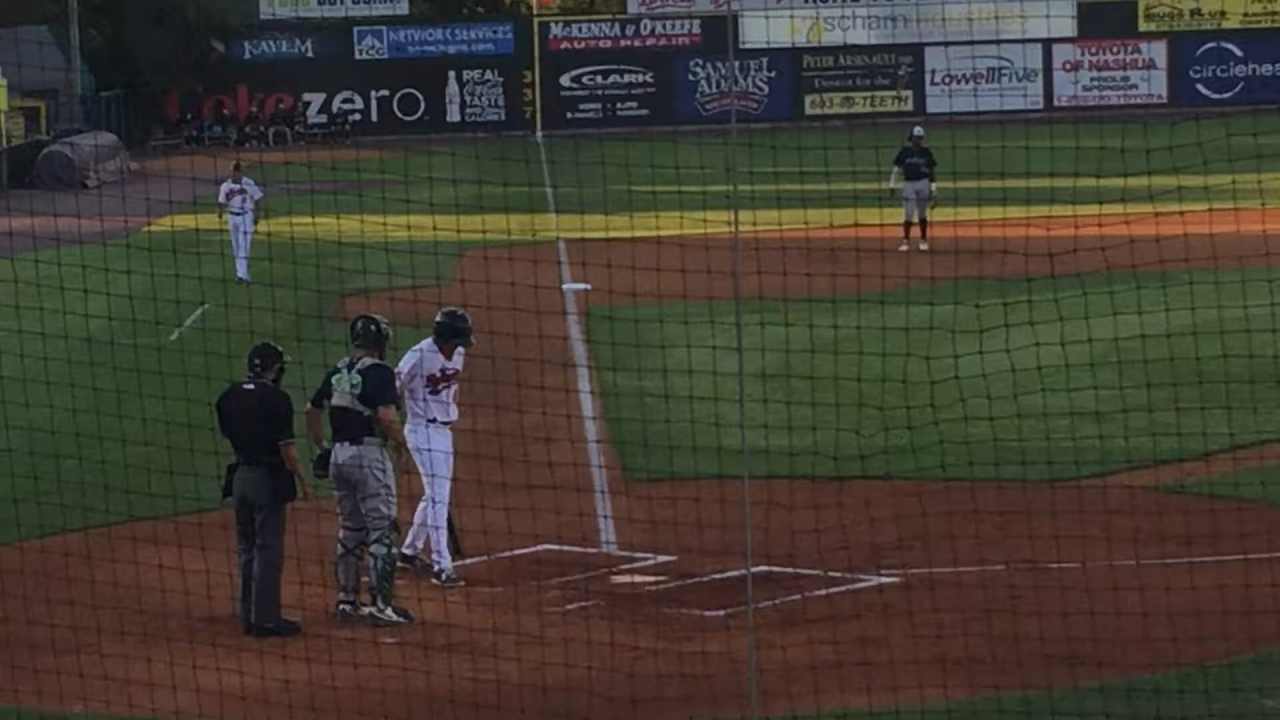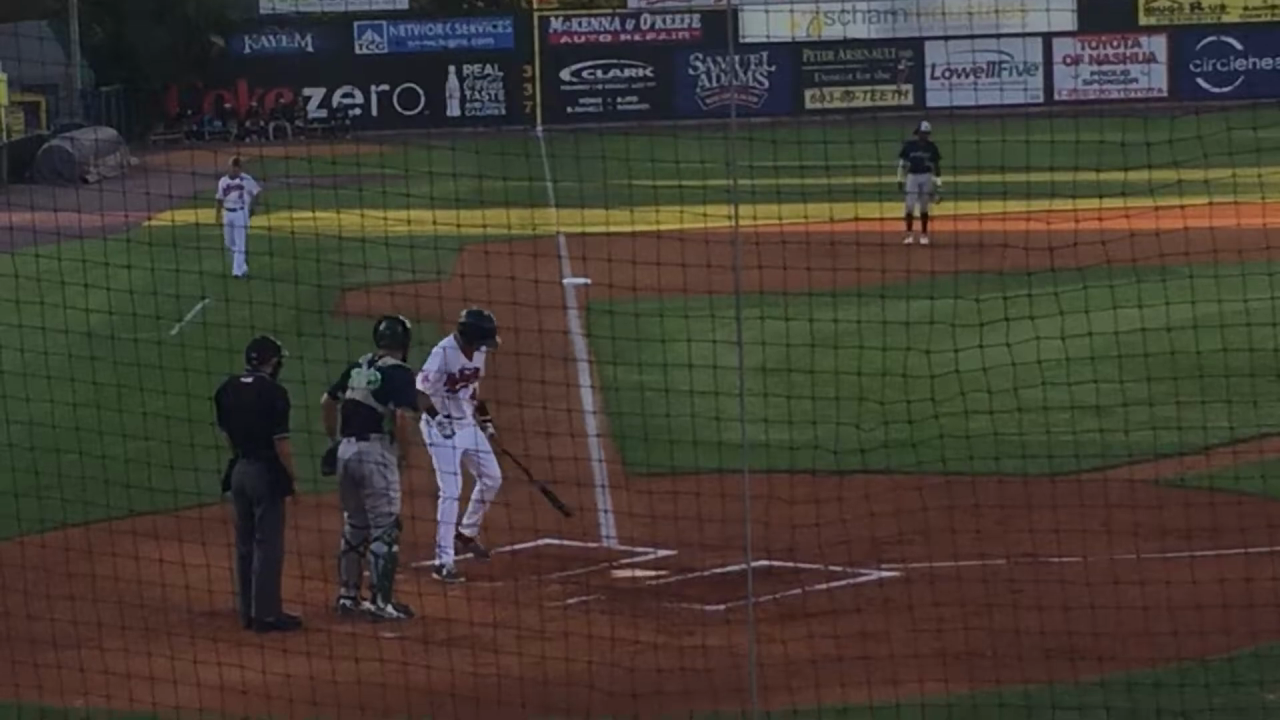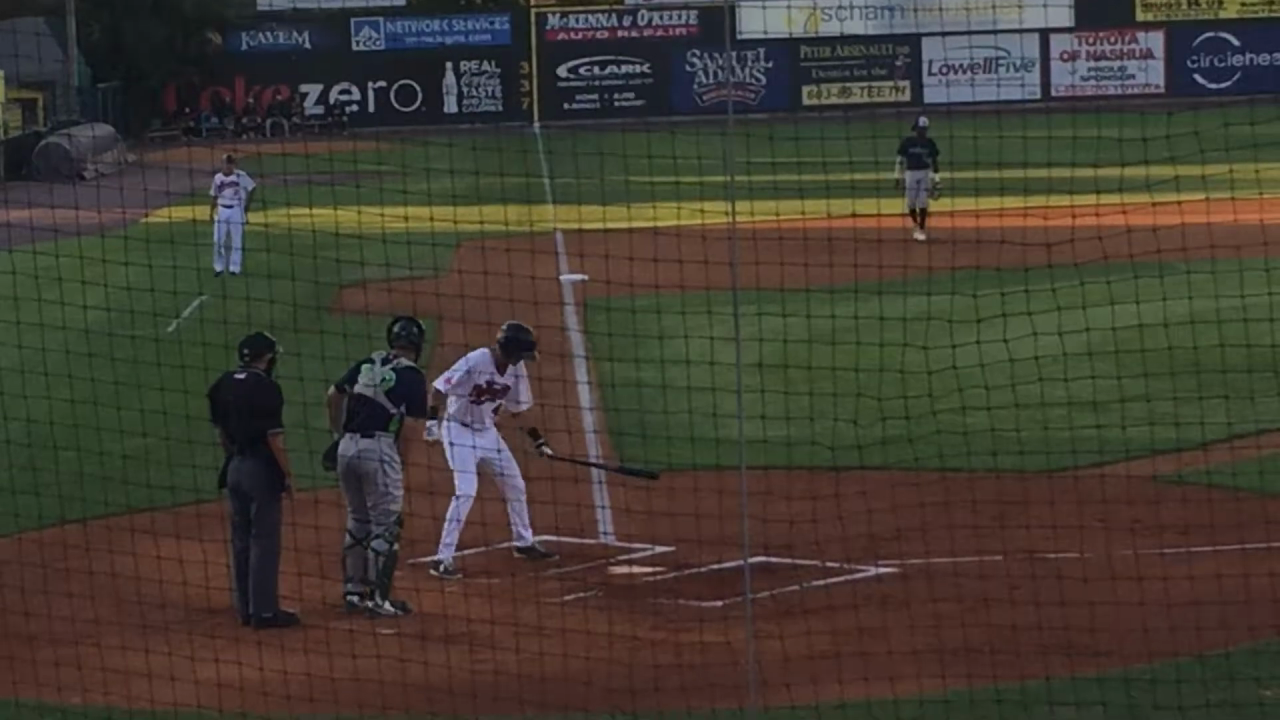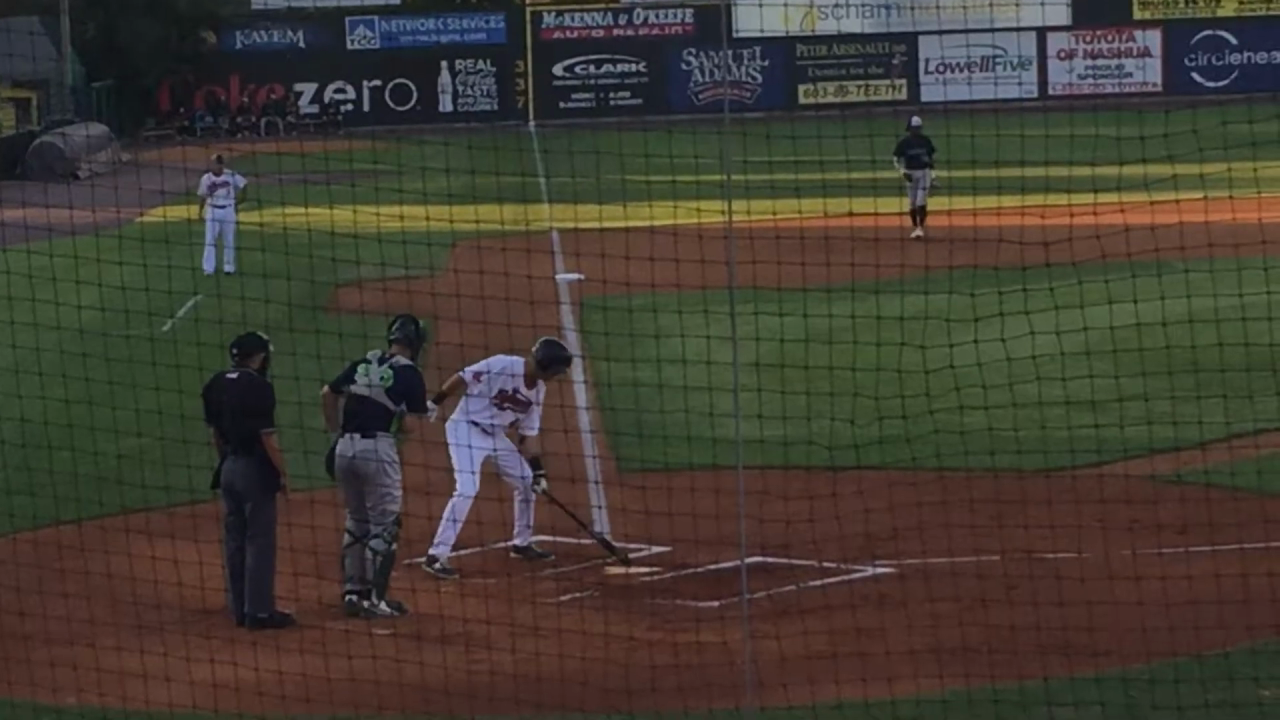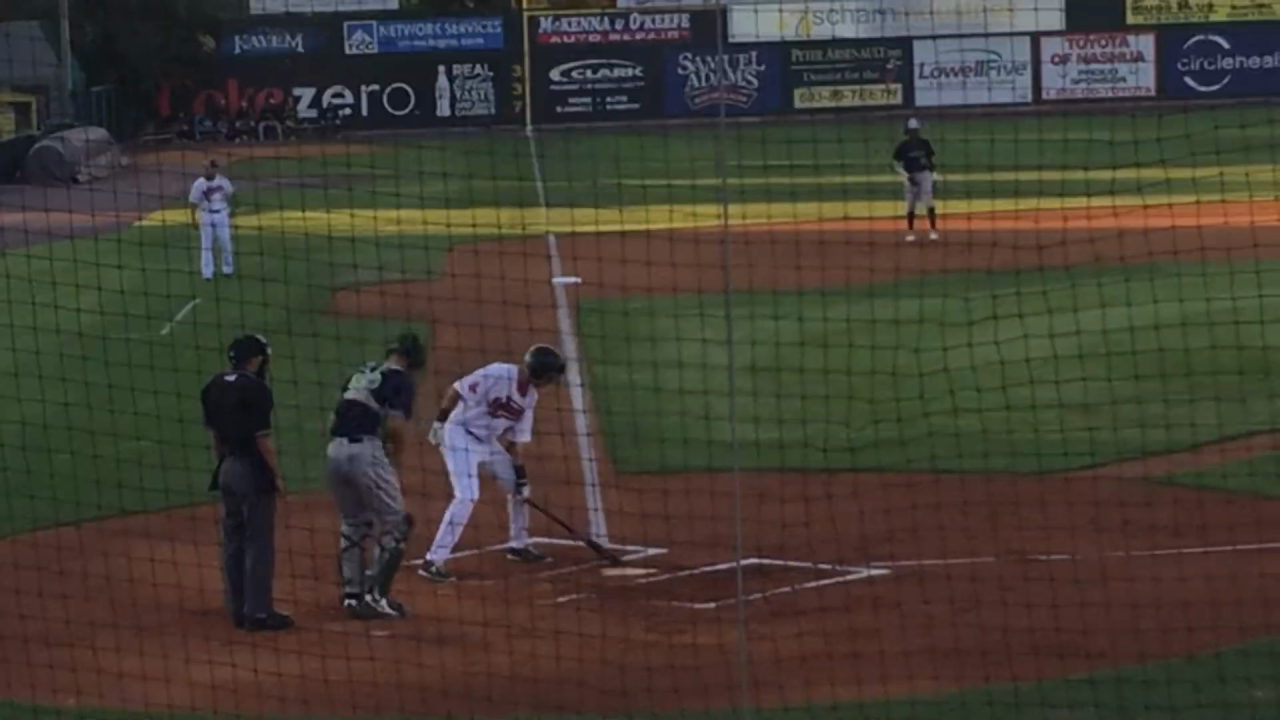
dt=0.3s
person 1, frame 1
left shoulder: (337, 372)
right shoulder: (380, 372)
left elbow: (311, 411)
right elbow: (387, 417)
left wrist: (321, 446)
right wrist: (401, 444)
left hip: (339, 455)
right hip: (369, 455)
left knee: (350, 530)
right knee: (382, 530)
left ankle: (346, 601)
right ankle: (381, 606)
person 1, frame 2
left shoulder: (357, 367)
right shoulder: (400, 373)
left elbow: (328, 402)
right elbow: (404, 418)
left wrist: (335, 440)
right wrist: (404, 452)
left hip: (347, 451)
right hip: (375, 452)
left knee: (354, 526)
right knee: (384, 528)
left ankle: (348, 596)
right ankle: (381, 602)
person 1, frame 3
left shoulder: (366, 364)
right shoulder: (412, 376)
left elbow: (333, 395)
right elbow: (408, 426)
left wrist: (337, 433)
right wrist: (398, 456)
left hip: (347, 447)
right hip: (378, 449)
left knee: (357, 522)
right knee: (385, 525)
left ankle: (354, 592)
right ankle: (378, 599)
person 1, frame 4
left shoulder: (362, 364)
right shoulder: (409, 373)
left elbow: (327, 394)
right elbow: (416, 420)
left wrist: (336, 432)
right wrist: (396, 419)
left hip: (345, 448)
right hip: (377, 450)
left knee: (356, 522)
right knee: (384, 526)
left ankle: (352, 592)
right ankle: (374, 599)
person 1, frame 5
left shoulder: (361, 375)
right shoulder: (400, 379)
right elbow: (395, 424)
right wrist: (397, 451)
left hip: (336, 452)
right hip: (365, 452)
left knee: (353, 525)
right knee: (396, 523)
left ankle: (352, 596)
right ankle: (376, 594)
person 2, frame 1
left shoulder: (229, 396)
right shoulder: (276, 399)
left elbow: (229, 437)
right elbow: (287, 449)
right wrist: (302, 481)
left hip: (240, 476)
right hip: (268, 479)
left knee: (247, 548)
right knee: (268, 550)
left ankle: (249, 616)
right ankle: (266, 620)
person 2, frame 2
left shoulder: (227, 389)
right shoulder: (273, 392)
left elbow: (228, 434)
right elbow: (280, 443)
right wrist: (292, 478)
left hip: (239, 470)
right hip: (266, 473)
left knee: (245, 543)
right knee: (268, 544)
left ankle: (248, 610)
right ankle: (266, 614)
person 2, frame 3
left shoulder: (222, 385)
right shoulder: (266, 388)
left elbow: (222, 433)
right elbow: (275, 438)
right wrist: (288, 474)
left hip: (235, 467)
right hip: (261, 469)
left knee: (241, 539)
right knee: (265, 540)
left ankle: (246, 608)
right ankle: (264, 610)
person 2, frame 4
left shoulder: (215, 385)
right shoulder: (258, 387)
left elbow: (215, 433)
right elbow: (267, 437)
right wrist: (282, 472)
left hip: (228, 468)
right hip: (255, 469)
left knee: (235, 540)
right knee: (260, 541)
left ankle: (240, 608)
right ankle: (260, 611)
person 2, frame 5
left shoulder: (214, 387)
right shoulder: (255, 389)
left elbow: (215, 434)
right elbow: (263, 439)
right wrist: (277, 475)
left hip: (227, 469)
right hip: (252, 471)
left knee: (233, 541)
right knee: (259, 543)
left ankle: (238, 609)
right ankle: (258, 612)
person 3, frame 1
left shoulder: (458, 353)
right shoulder: (419, 354)
left hip: (444, 430)
right hip: (424, 432)
left knee: (435, 496)
right knee: (439, 497)
left ankle: (410, 552)
right ankle: (441, 567)
person 3, frame 2
left shoulder: (479, 351)
right shoulder: (443, 353)
right elbow: (421, 390)
left wrist: (485, 418)
right wrist: (436, 418)
left hip: (468, 425)
right hip: (443, 427)
left knee: (492, 479)
right knee: (451, 493)
left ankle: (466, 532)
right ankle: (444, 563)
person 3, frame 3
left shoulder: (516, 370)
right shoulder: (475, 362)
left elbow: (520, 409)
right elbow: (439, 388)
left wrist: (539, 442)
right wrist: (432, 420)
left hip: (488, 433)
right hip: (460, 432)
left knee: (515, 486)
right knee: (466, 492)
left ankle: (524, 543)
right ankle: (442, 559)
person 3, frame 4
left shoulder: (538, 389)
right shoulder: (502, 365)
left elbow: (529, 434)
right elbow: (463, 378)
left wrist: (538, 472)
right wrist: (434, 402)
left hip: (495, 435)
right hip: (466, 429)
left knee: (528, 484)
right knee: (466, 491)
left ankle: (521, 543)
right ankle: (436, 556)
person 3, frame 5
left shoulder: (530, 396)
right shoulder: (496, 374)
left elbow: (517, 440)
right elbow: (457, 390)
left wrist: (520, 479)
right wrist: (440, 421)
left hip: (488, 442)
right hip: (460, 437)
left knee: (520, 490)
right knee: (466, 498)
left ankle: (518, 545)
right ankle: (433, 561)
